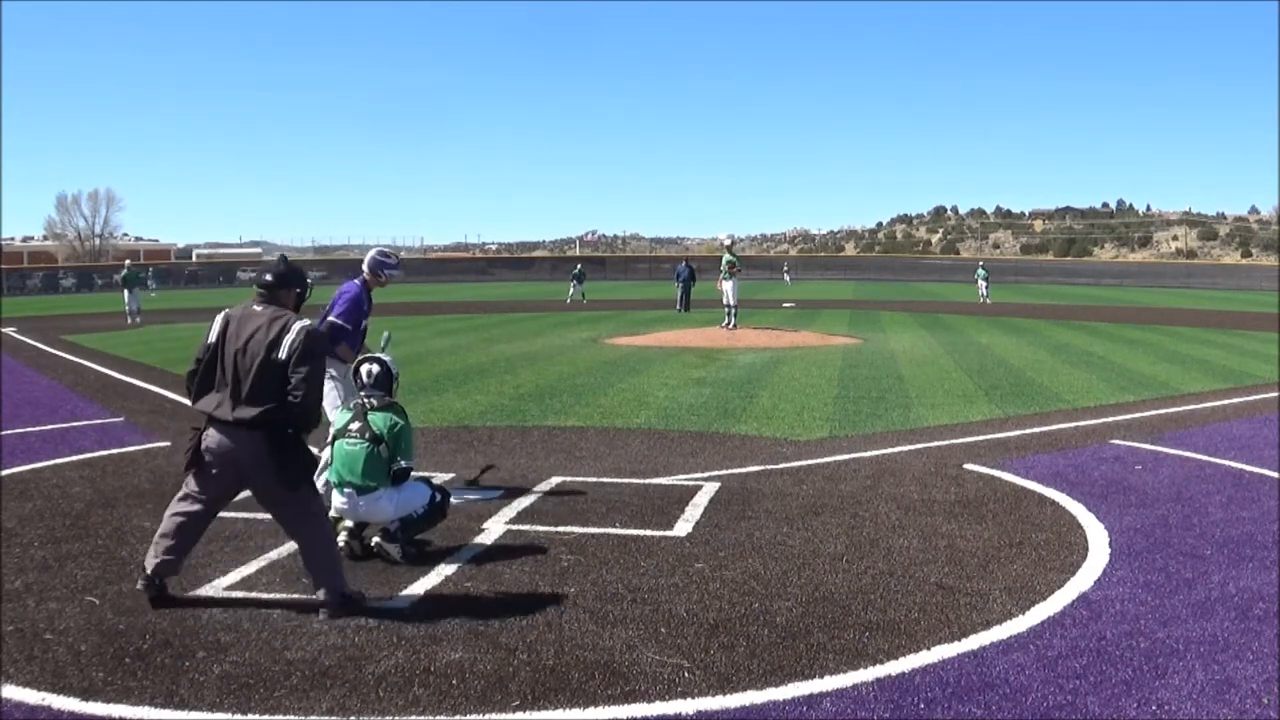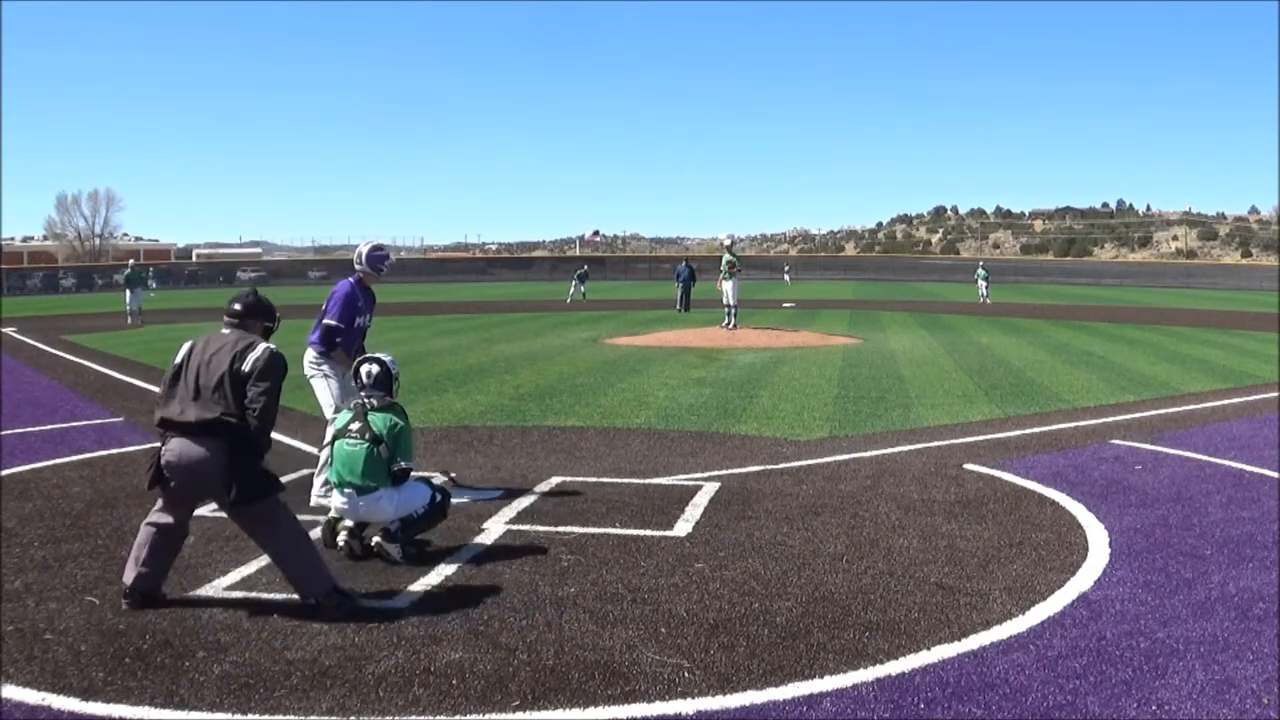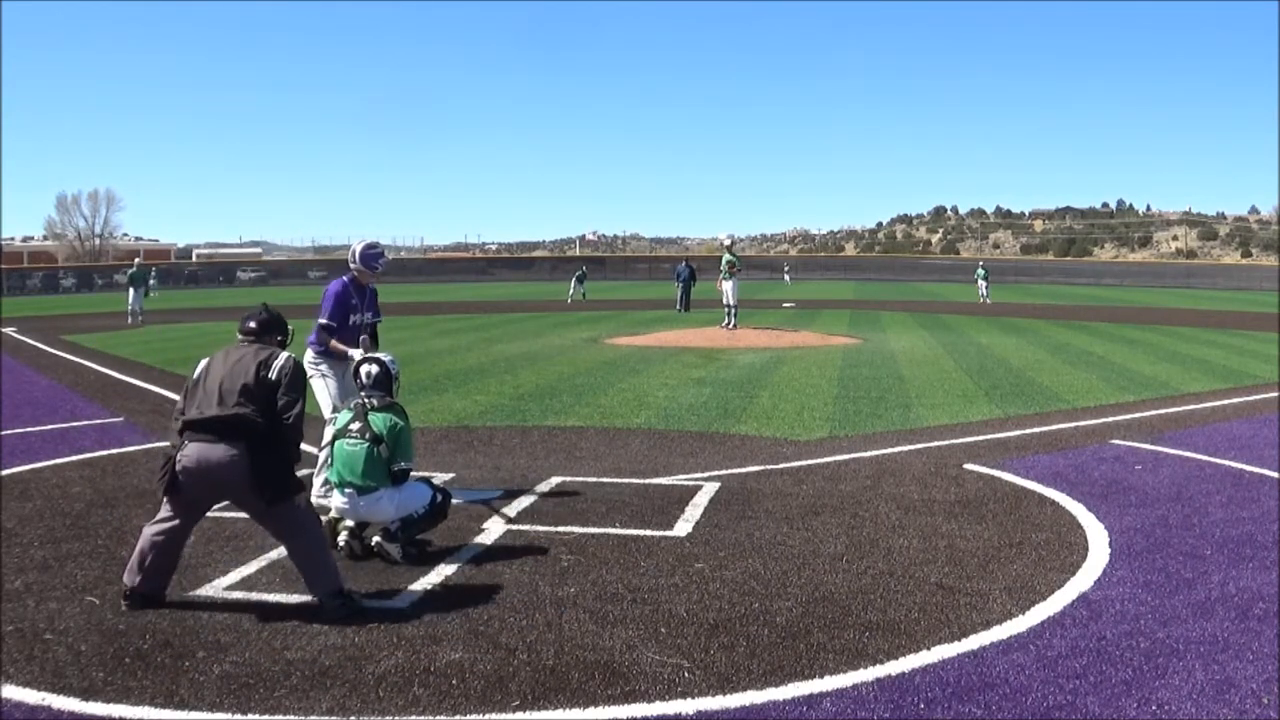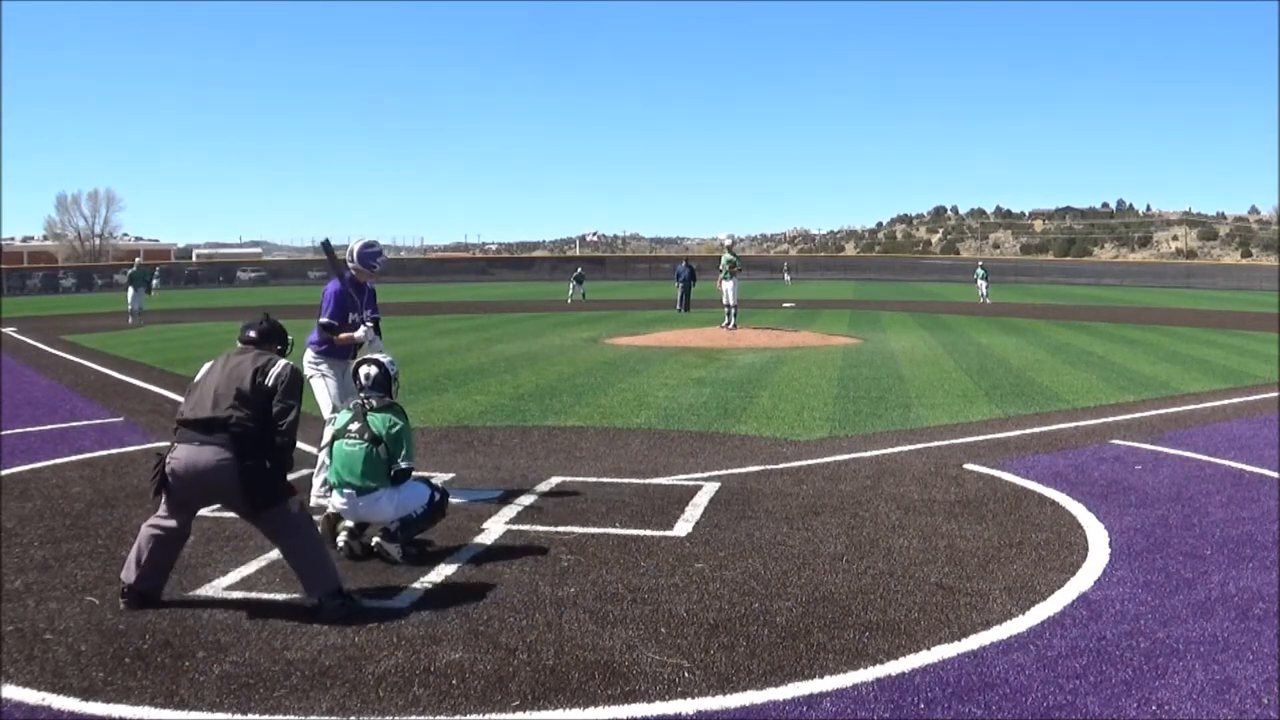
dt=0.4s
person 1, frame 1
left shoulder: (225, 320)
right shoulder: (299, 331)
left elbow: (195, 379)
right elbow: (303, 398)
right wrist: (300, 430)
left hip: (218, 436)
right hip: (267, 442)
left knee: (190, 508)
right knee: (306, 517)
left ankle: (153, 578)
right ankle: (334, 596)
person 1, frame 2
left shoulder: (192, 346)
right shoulder: (264, 354)
left elbow: (163, 400)
right elbow: (258, 417)
right wrist: (256, 455)
left hip: (176, 448)
right hip: (223, 455)
left knee: (164, 521)
right knee: (277, 527)
left ankle: (138, 589)
right ankle: (327, 596)
person 1, frame 3
left shoulder: (210, 362)
right shoulder: (283, 363)
left elbow: (180, 414)
right elbow: (289, 424)
left wrist: (184, 456)
right wrist: (285, 469)
left hip: (192, 453)
right hip: (242, 458)
left knee: (170, 524)
right knee: (299, 525)
left ankle: (138, 591)
right ankle: (333, 598)
person 1, frame 4
left shoulder: (212, 366)
right shoulder: (281, 370)
left elbow: (183, 414)
right elbow: (283, 431)
right wrist: (278, 476)
left hip: (182, 454)
right hip: (231, 462)
left knee: (167, 523)
right knee: (293, 525)
left ankle: (136, 589)
right ankle: (331, 598)
person 2, frame 1
left shoulder: (363, 294)
right shoulder: (354, 293)
right elbow: (330, 334)
left wrist: (370, 356)
right wrist: (358, 358)
left hip: (337, 364)
right hip: (326, 364)
right ankle: (322, 487)
person 2, frame 2
left shoulder: (368, 295)
right shoulder: (346, 291)
right elbow: (327, 337)
right wrist: (354, 366)
left hip: (340, 364)
right hip: (322, 362)
right ankle: (322, 491)
person 2, frame 3
left shoulder: (370, 292)
right shoulder: (338, 290)
left elbow: (371, 332)
right elbow: (323, 337)
left wrist: (369, 355)
right wrist: (351, 353)
left hip: (343, 363)
right hip: (322, 362)
right knee: (337, 421)
right ankle: (322, 492)
person 2, frame 4
left shoulder: (368, 291)
right shoulder: (337, 289)
left elbow: (374, 329)
right elbow: (325, 335)
left wrist: (373, 340)
right wrist: (356, 336)
left hip: (343, 363)
right hip: (322, 362)
right ankle: (321, 491)
person 3, frame 1
left shoulder: (343, 415)
right shoulder: (394, 418)
left elbow: (331, 463)
right elbow: (402, 473)
left hip: (341, 503)
right hip: (376, 504)
right knee: (438, 497)
left ankle: (350, 529)
right ankle: (393, 535)
person 3, frame 2
left shoulder: (343, 416)
right shoulder: (394, 419)
left elbow: (331, 463)
right elbow: (401, 474)
right wrist: (389, 485)
left hip: (342, 503)
right hip: (376, 504)
right knee: (439, 497)
left ankle: (350, 529)
right ankle: (392, 535)
person 3, frame 3
left shoulder: (343, 415)
right shoulder: (394, 419)
left elbow: (330, 464)
right elbow: (400, 474)
left wrist: (336, 513)
left hip: (343, 502)
right hip: (376, 503)
right knee: (439, 497)
left ankle: (350, 529)
right ankle: (392, 535)
person 3, frame 4
left shoulder: (342, 416)
right shoulder: (393, 419)
left elbow: (329, 464)
right elbow: (402, 474)
left wrist: (333, 511)
left hip: (343, 502)
right hip: (376, 503)
right knee: (437, 497)
left ankle: (350, 529)
right ankle: (392, 535)
